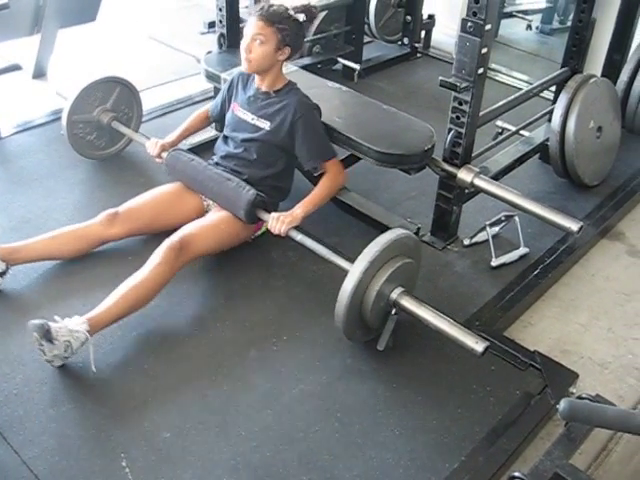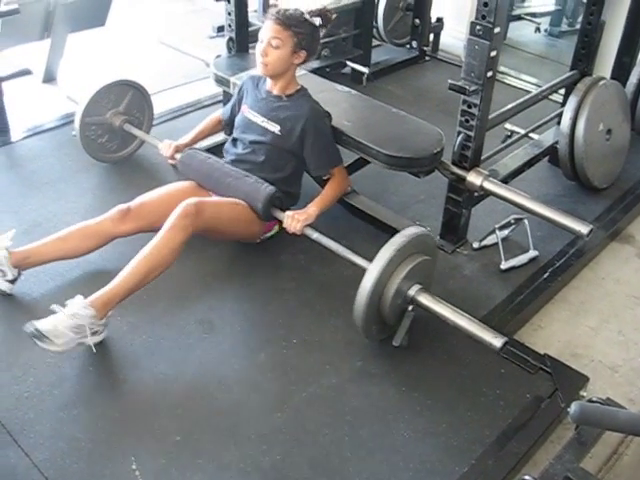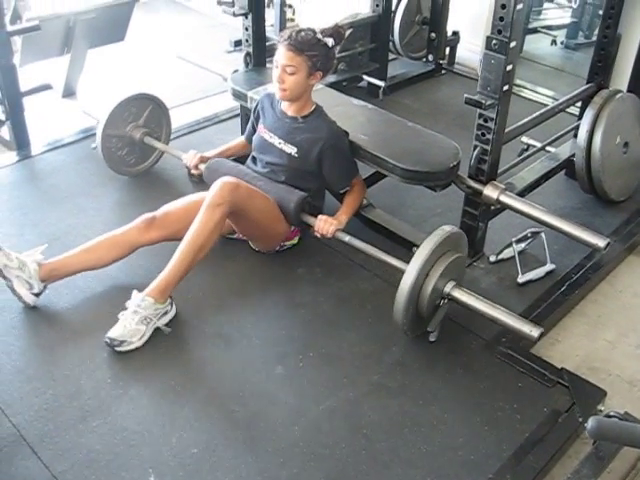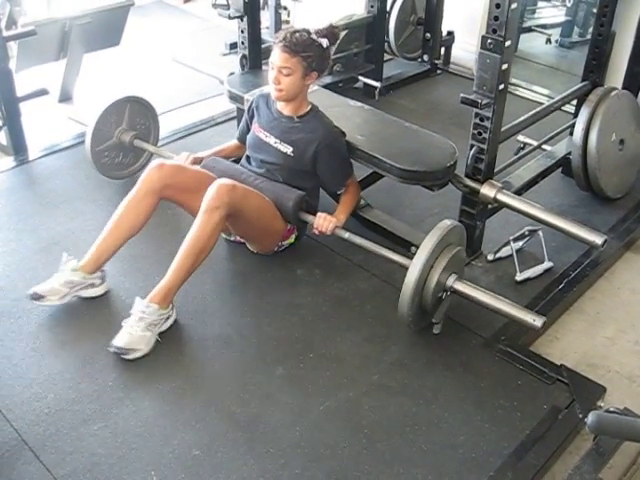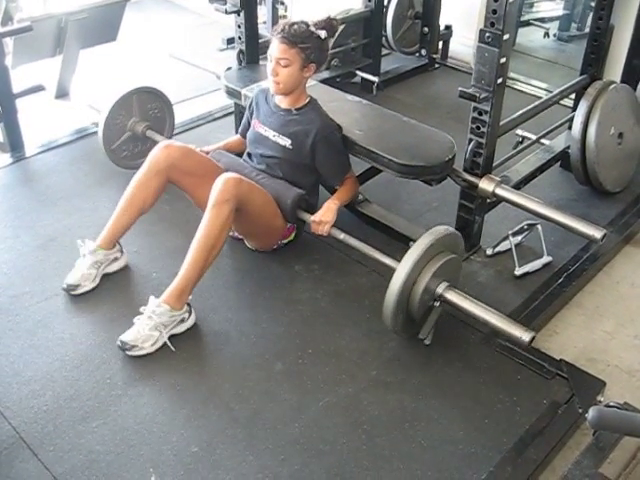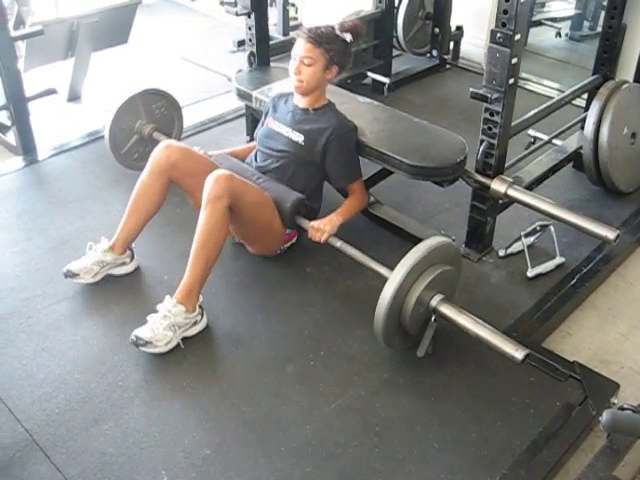
dt=0.4s
person 1, frame 1
left shoulder: (298, 109)
right shoulder: (239, 81)
left elbow: (335, 173)
right elbow: (209, 113)
left wrist: (296, 213)
right wrist: (171, 140)
left knee: (176, 247)
right knee: (113, 220)
left ankle: (79, 331)
person 1, frame 2
left shoulder: (308, 115)
right shoulder: (251, 85)
left elbow: (339, 177)
right elbow: (222, 118)
left wrist: (308, 212)
right wrist: (183, 143)
left hip: (259, 210)
left knee: (190, 212)
right knee: (125, 215)
left ankle: (91, 312)
person 1, frame 3
left shoulder: (326, 135)
right shoulder: (266, 103)
left elbow: (356, 186)
left wrist: (338, 219)
right wrist: (207, 156)
left hip: (280, 224)
right hip: (237, 206)
left knee: (226, 188)
right knee: (149, 226)
left ankle: (155, 301)
right ankle: (38, 274)
person 1, frame 4
left shoulder: (322, 135)
right shoulder: (260, 103)
left elbow: (351, 186)
left wrist: (338, 215)
right wrist: (202, 157)
left hip: (275, 226)
right hip: (233, 207)
left knee: (222, 190)
right knee: (160, 171)
left ankle: (156, 306)
right ankle: (86, 272)
person 1, frame 5
left shoulder: (319, 127)
right shoulder: (261, 98)
left elbow: (349, 182)
left wrist: (331, 206)
right wrist: (206, 152)
left hip: (276, 221)
right hip: (235, 202)
left knee: (229, 184)
right knee: (167, 153)
left ankle: (173, 307)
right ankle: (105, 250)
person 1, frame 6
left shoulder: (335, 128)
right shoulder: (279, 102)
left elbow: (358, 194)
left wrist: (332, 220)
right wrist: (213, 156)
left hip: (277, 225)
right hip: (236, 203)
left knee: (220, 181)
right knee: (169, 153)
left ankle: (185, 308)
right ankle: (116, 252)
